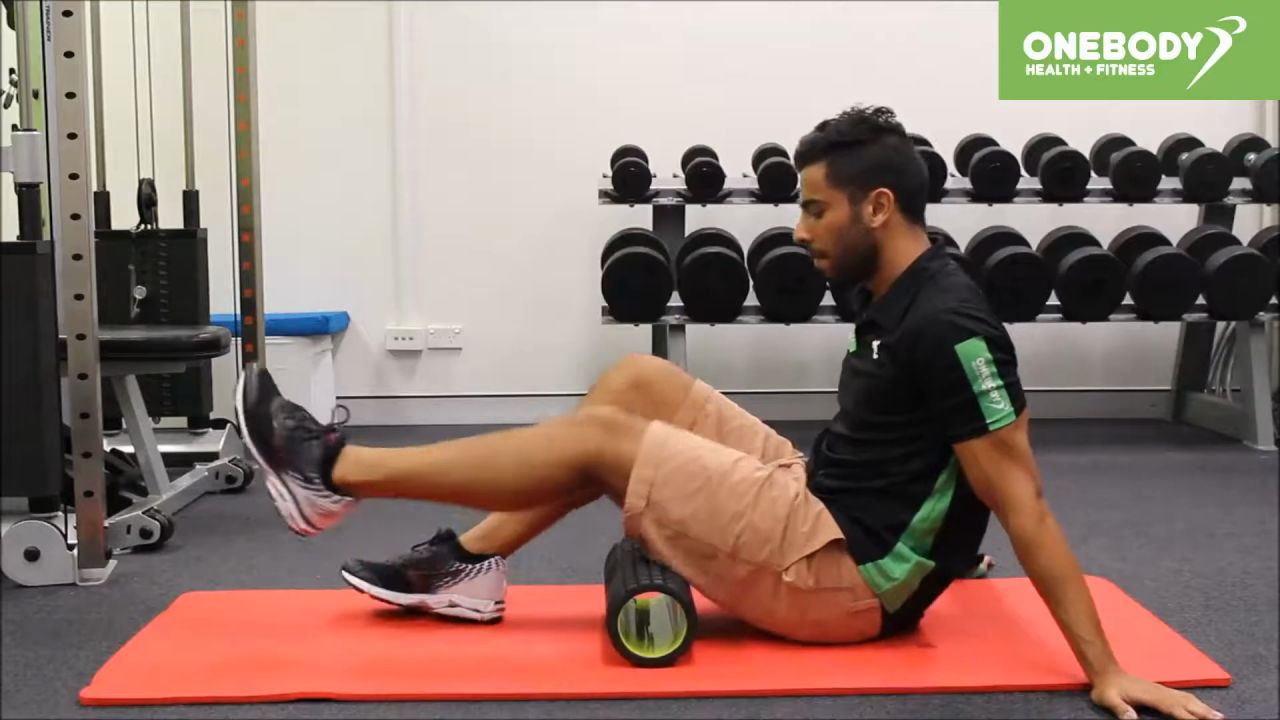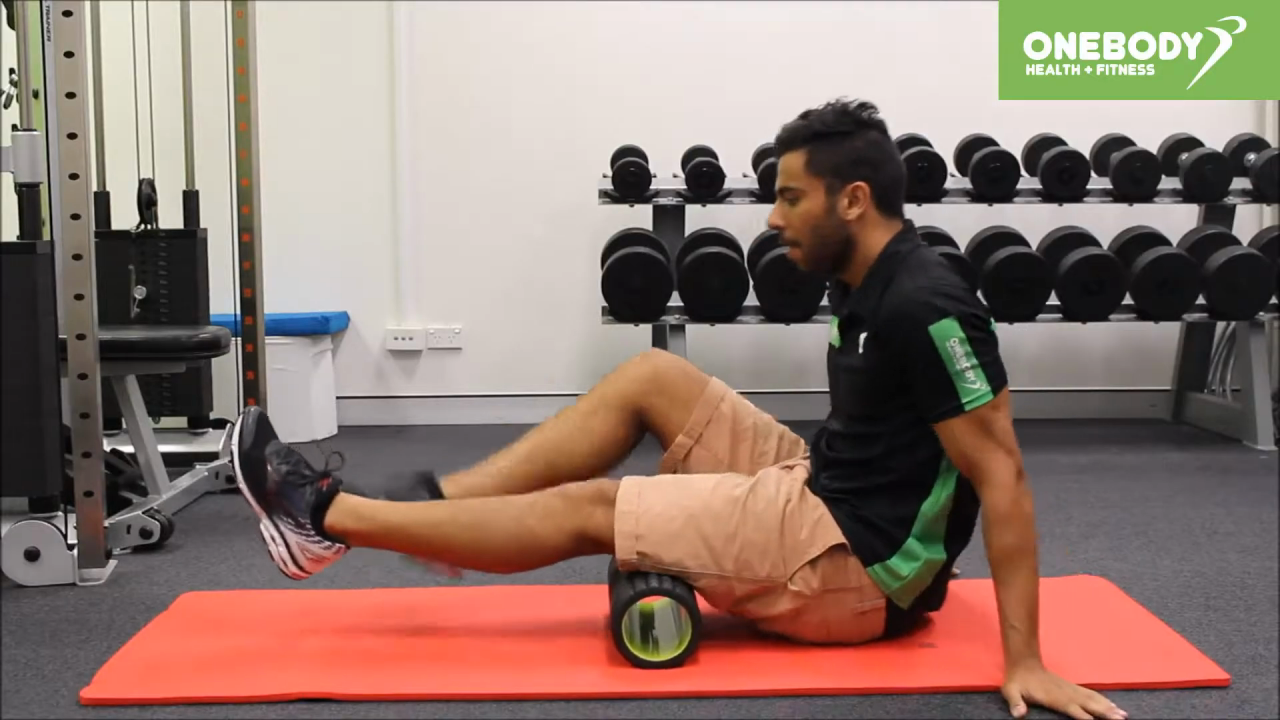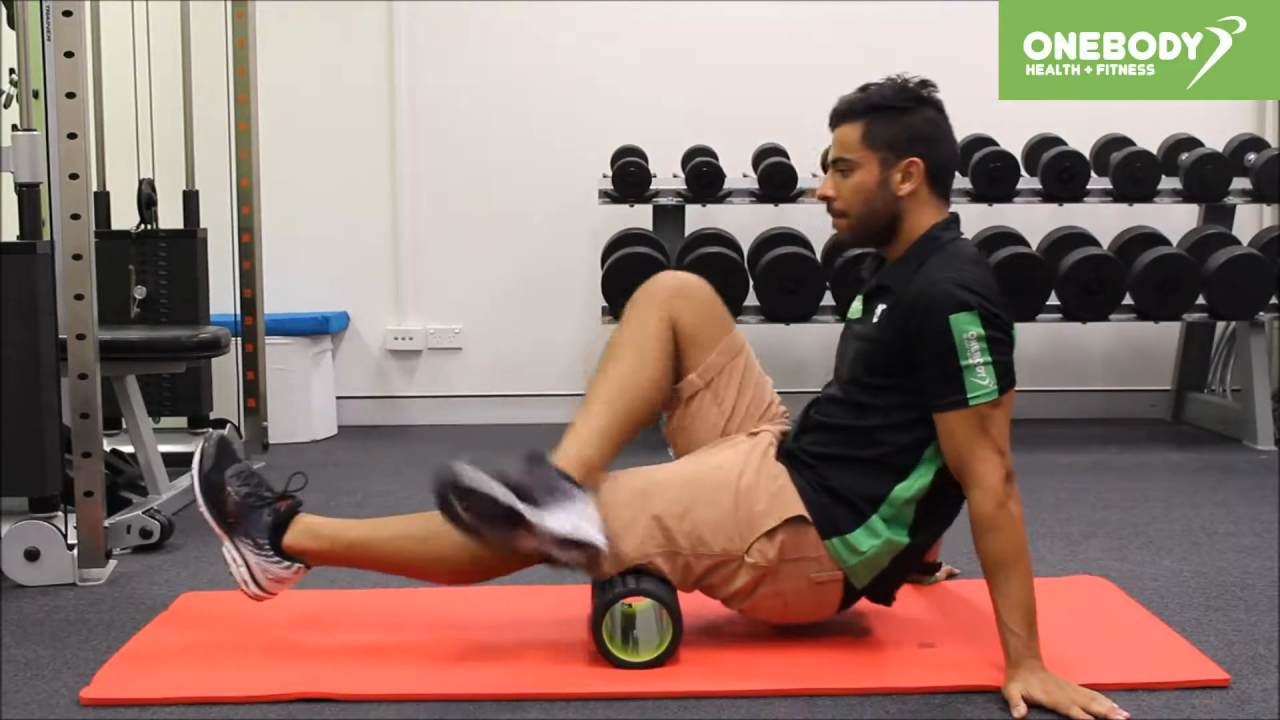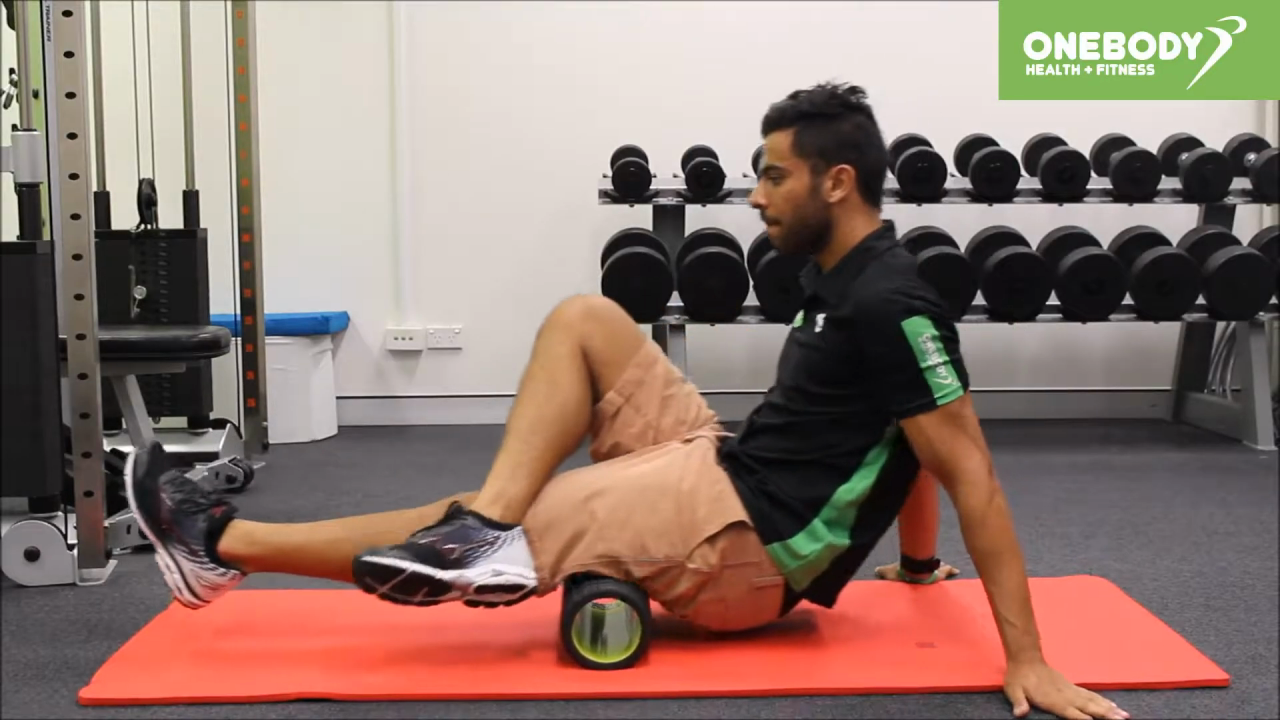
dt=0.5s
person 1, frame 1
left shoulder: (944, 325)
right shoulder: (895, 295)
left elbow: (1022, 503)
right wrist: (934, 540)
left hip: (835, 575)
right hip: (821, 508)
left knee: (598, 437)
right knee: (636, 379)
left ankle: (334, 472)
right ankle: (470, 562)
person 1, frame 2
left shoulder: (923, 307)
right shoulder: (869, 282)
left elbow: (1000, 480)
left hip: (846, 566)
right hip: (818, 494)
left knee: (581, 510)
right knee: (652, 378)
left ankle: (325, 517)
right ankle: (449, 504)
person 1, frame 3
left shoulder: (947, 296)
right shoulder: (905, 269)
left elbow: (991, 481)
right elbow: (916, 437)
right wrist: (903, 538)
left hip: (802, 535)
right hip: (788, 468)
left knee: (525, 532)
right knee: (676, 296)
left ankle: (288, 538)
right ankle: (559, 489)
person 1, frame 4
left shoulder: (888, 305)
right shoulder: (848, 278)
left elbow: (968, 470)
right elbow: (910, 443)
right wrist: (914, 559)
left hip: (742, 543)
right hip: (727, 474)
left knee: (483, 525)
right knee: (580, 323)
left ankle: (224, 544)
right ankle: (482, 532)
